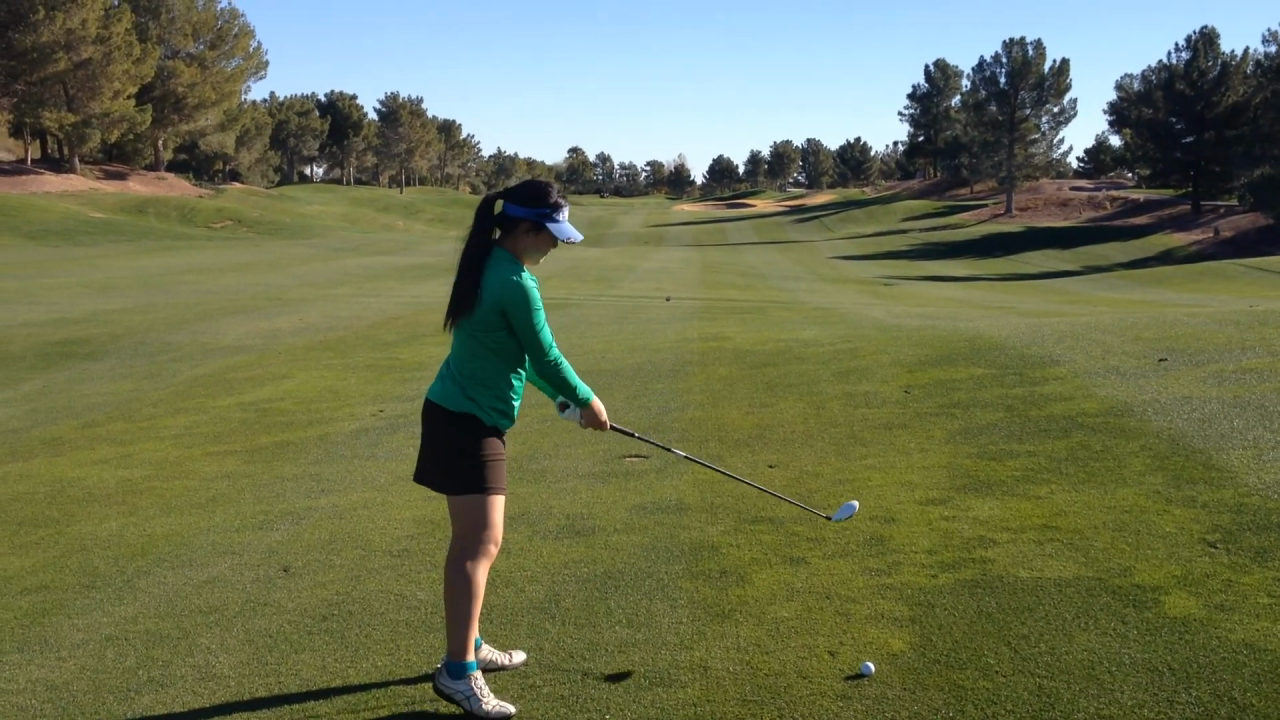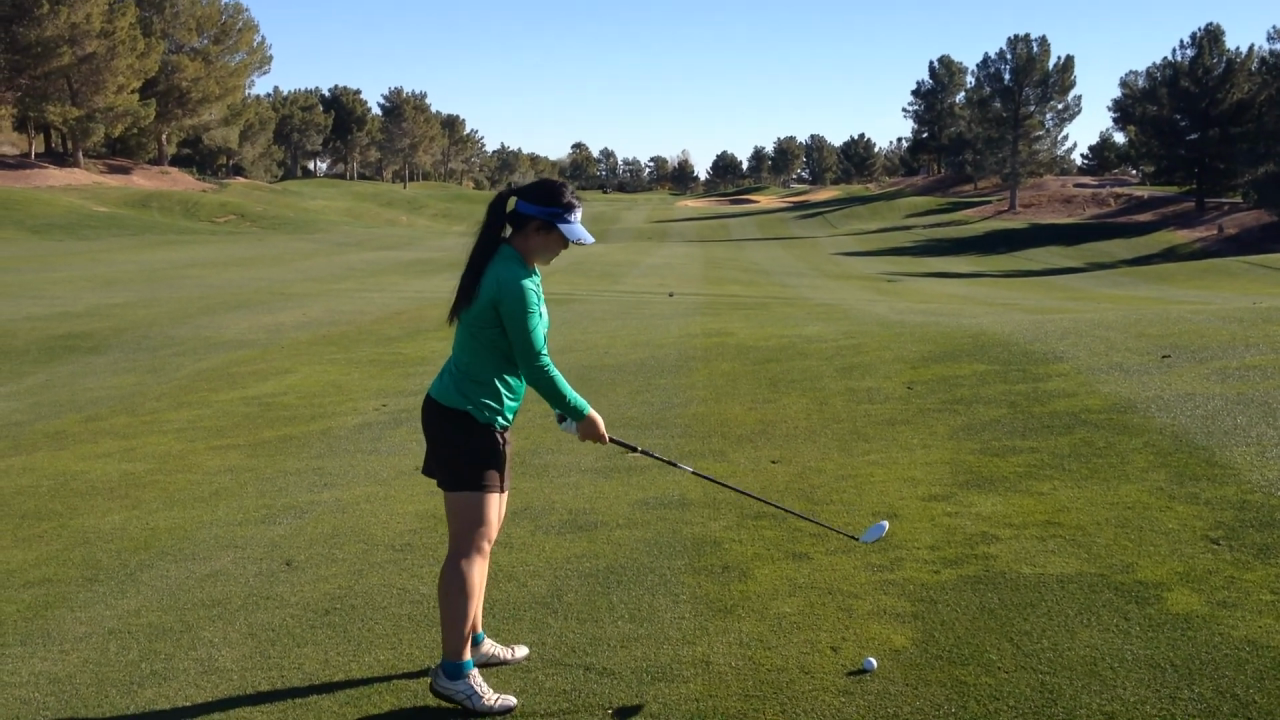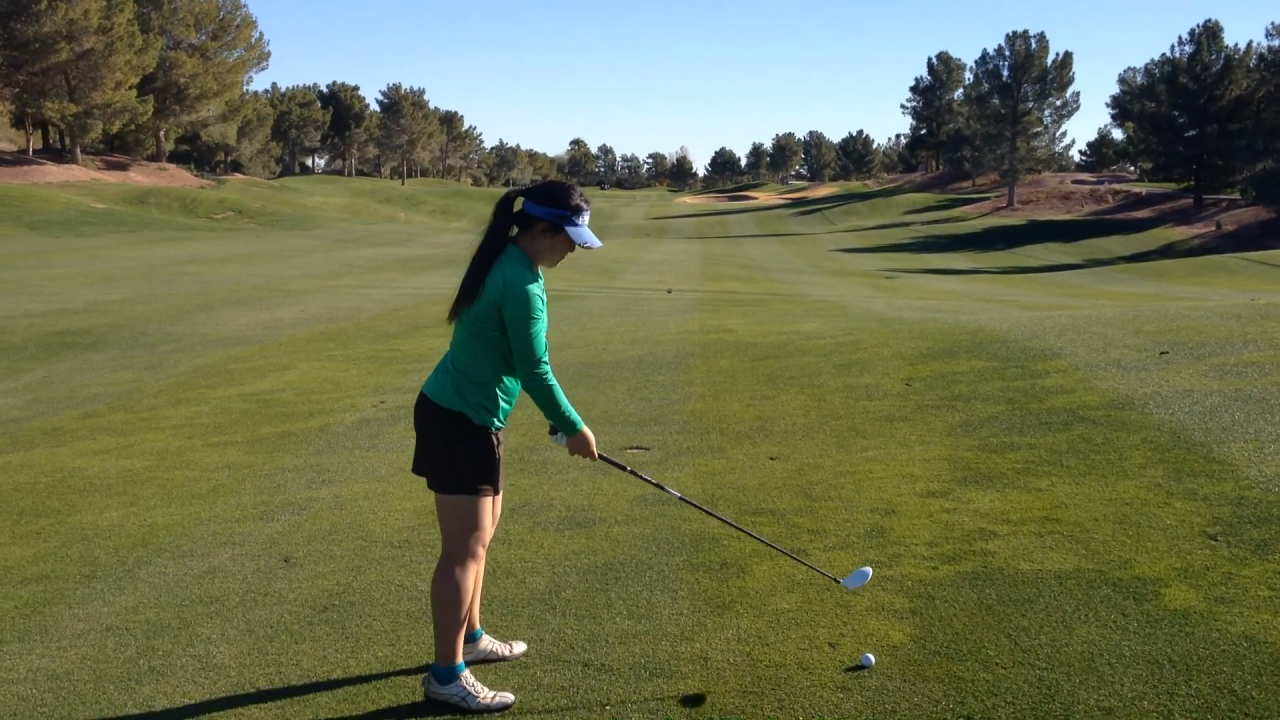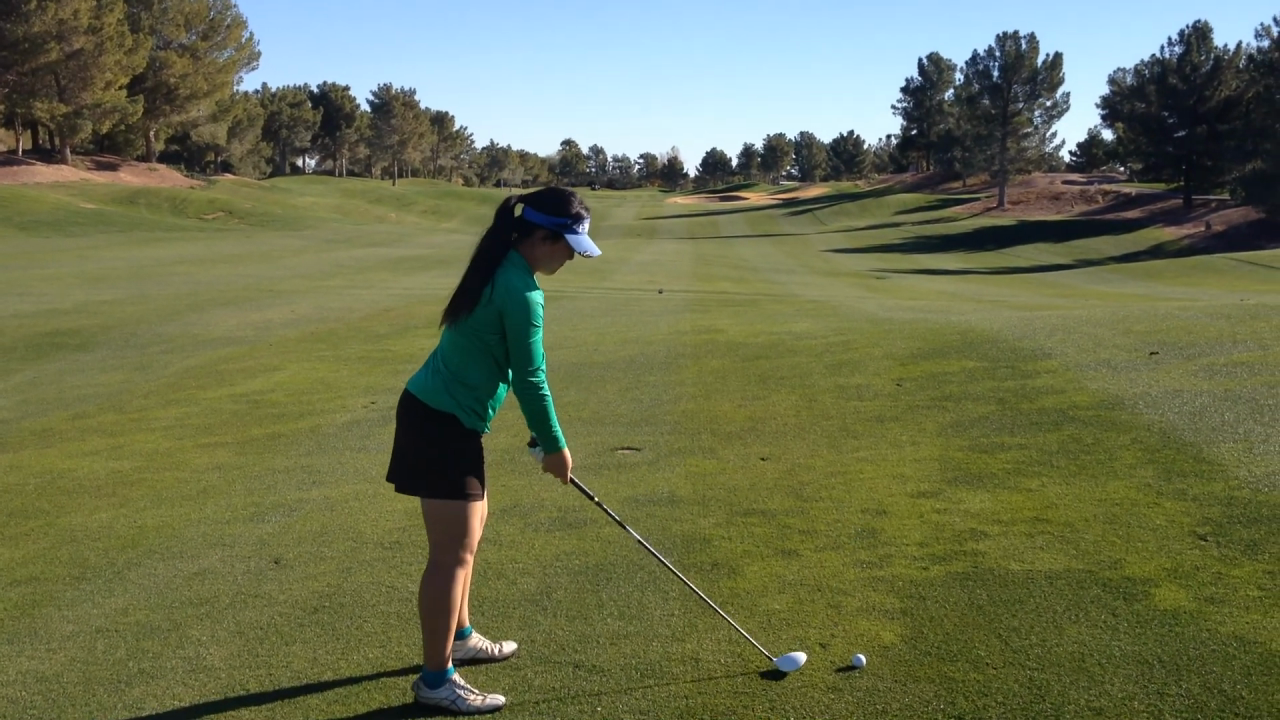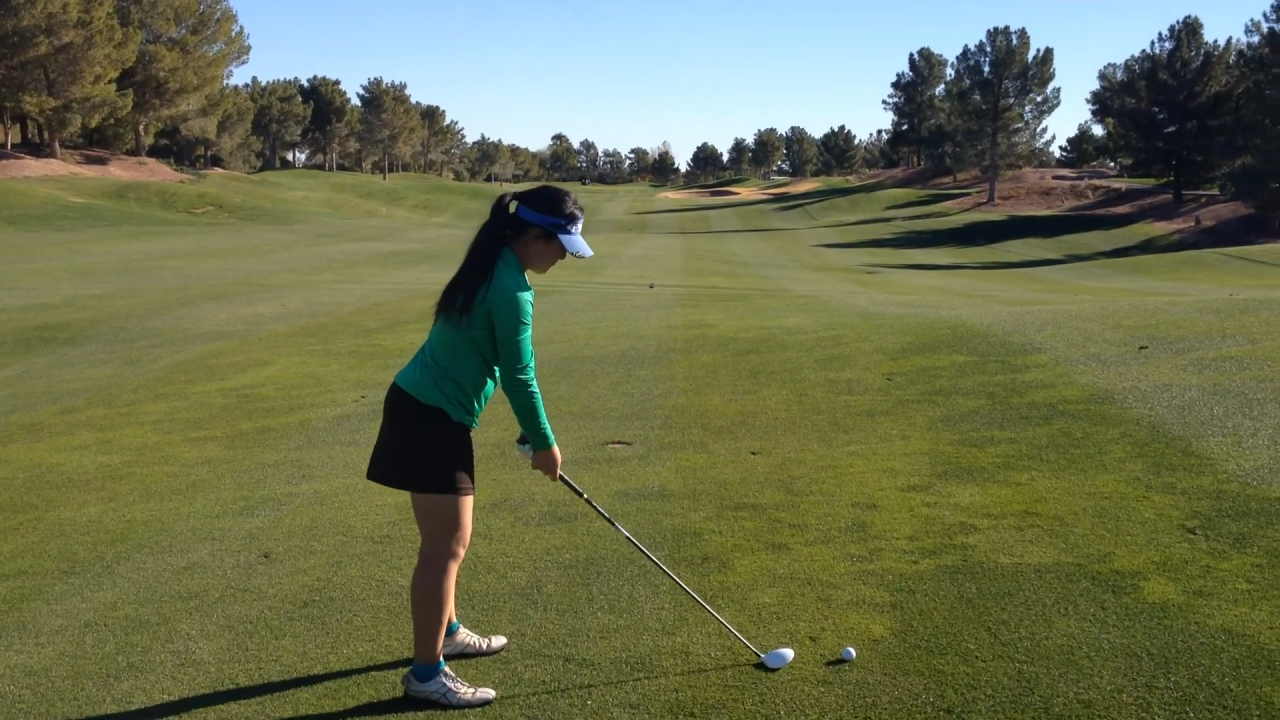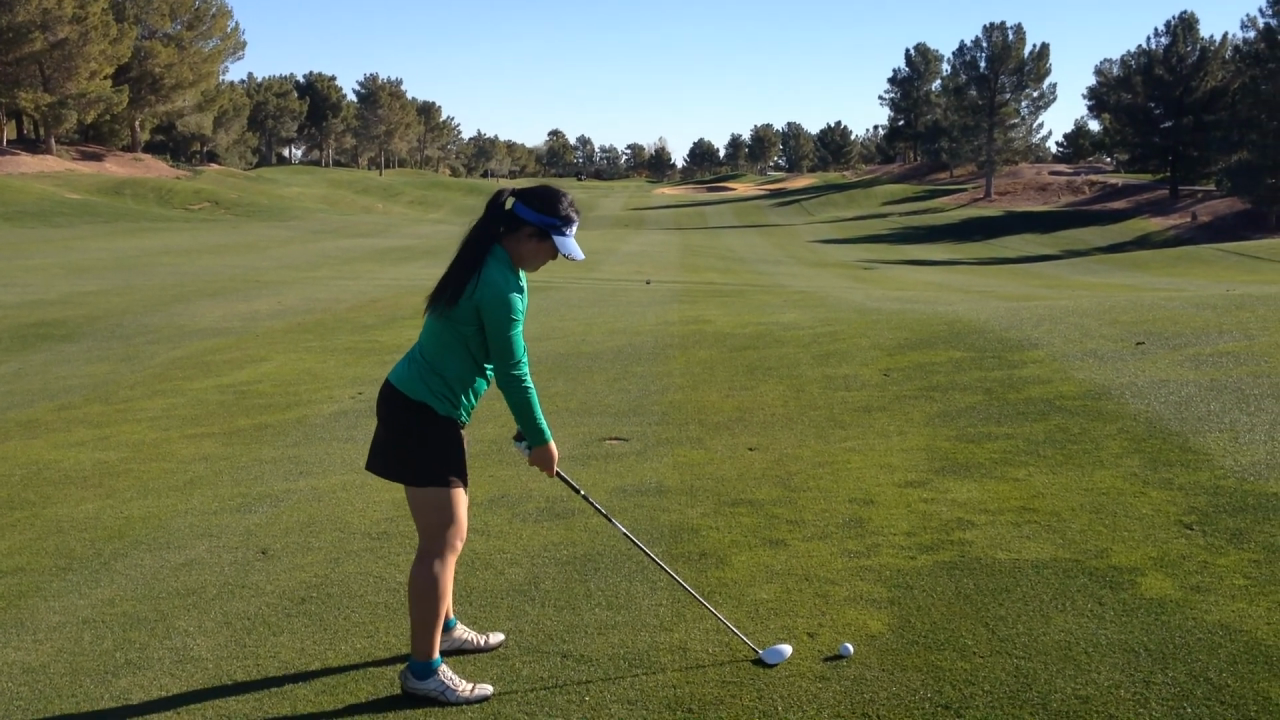
dt=0.2s
person 1, frame 1
left shoulder: (487, 266)
right shoulder: (516, 283)
right elbow: (544, 356)
left wrist: (565, 399)
right wrist: (585, 400)
left hip: (459, 414)
right hip: (469, 422)
left knee: (472, 539)
right knee: (480, 545)
left ankle: (469, 647)
right ankle: (457, 672)
person 1, frame 2
left shoulder: (504, 264)
right shoulder: (517, 282)
left elbow: (527, 355)
right elbow: (535, 364)
left wrist: (568, 409)
right wrist: (581, 412)
left hip: (479, 414)
right hip: (466, 418)
left knee: (483, 534)
right knee: (473, 544)
left ankle: (472, 641)
right ankle: (453, 671)
person 1, frame 3
left shoulder: (506, 264)
right shoulder: (521, 285)
left elbow: (522, 362)
right elbow: (534, 370)
left wrist: (559, 420)
right wrist: (573, 427)
left hip: (461, 413)
right hip: (460, 421)
left knee: (479, 534)
right knee: (465, 548)
left ankle: (469, 637)
right ankle: (446, 674)
person 1, frame 4
left shoulder: (499, 269)
right shoulder: (521, 293)
right elbow: (529, 379)
left wrist: (541, 435)
right wrist: (555, 446)
left hip: (435, 411)
right hip: (444, 424)
left knee: (463, 538)
right knee: (453, 553)
left ankle: (458, 636)
right ankle: (435, 680)
person 1, frame 5
left shoulder: (495, 265)
right shoulder: (511, 289)
left elbow: (503, 366)
right elbow: (519, 377)
left wrist: (532, 434)
right wrist: (544, 443)
left hip: (425, 406)
right hip: (432, 417)
left knee: (449, 536)
right knee: (446, 547)
left ankle: (447, 633)
right ankle: (425, 672)
person 1, frame 6
left shoulder: (493, 263)
right shoulder: (501, 285)
left elbow: (501, 364)
right elbow: (512, 372)
left wrist: (528, 429)
right wrist: (541, 438)
left hip: (431, 405)
right hip: (422, 412)
left knee: (452, 524)
right knee: (442, 541)
left ankle: (443, 628)
right ankle: (424, 670)
